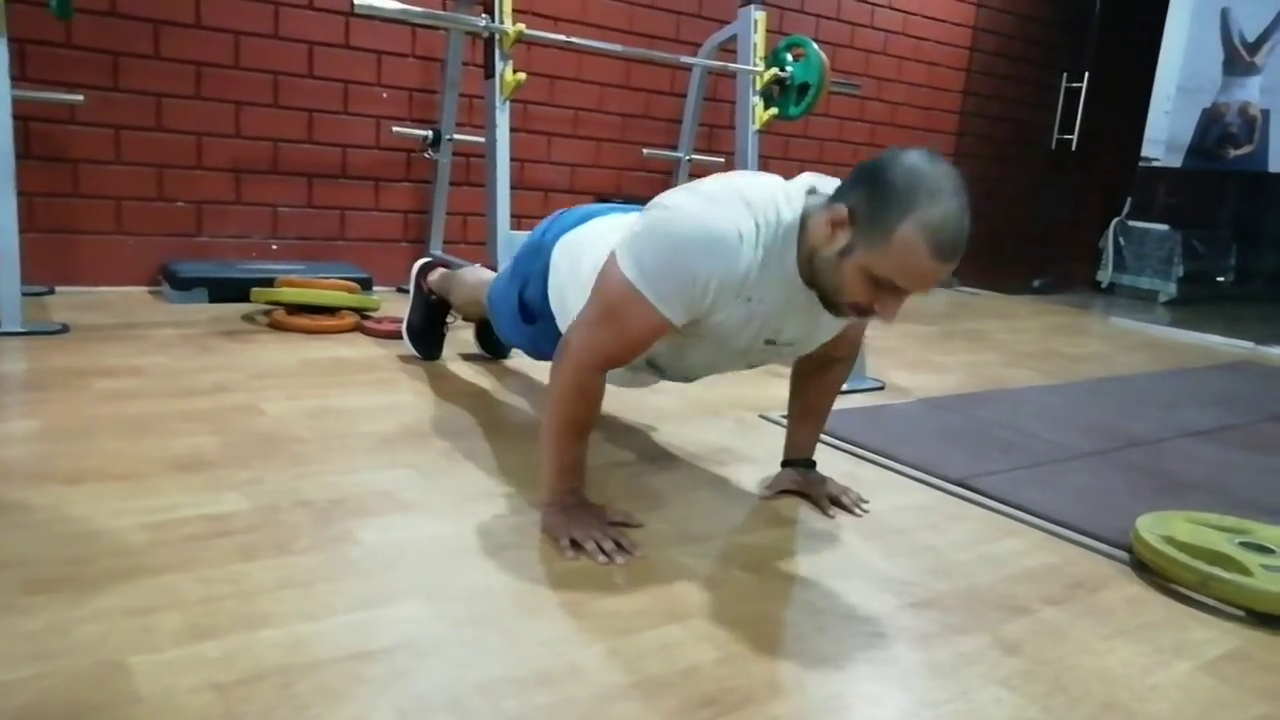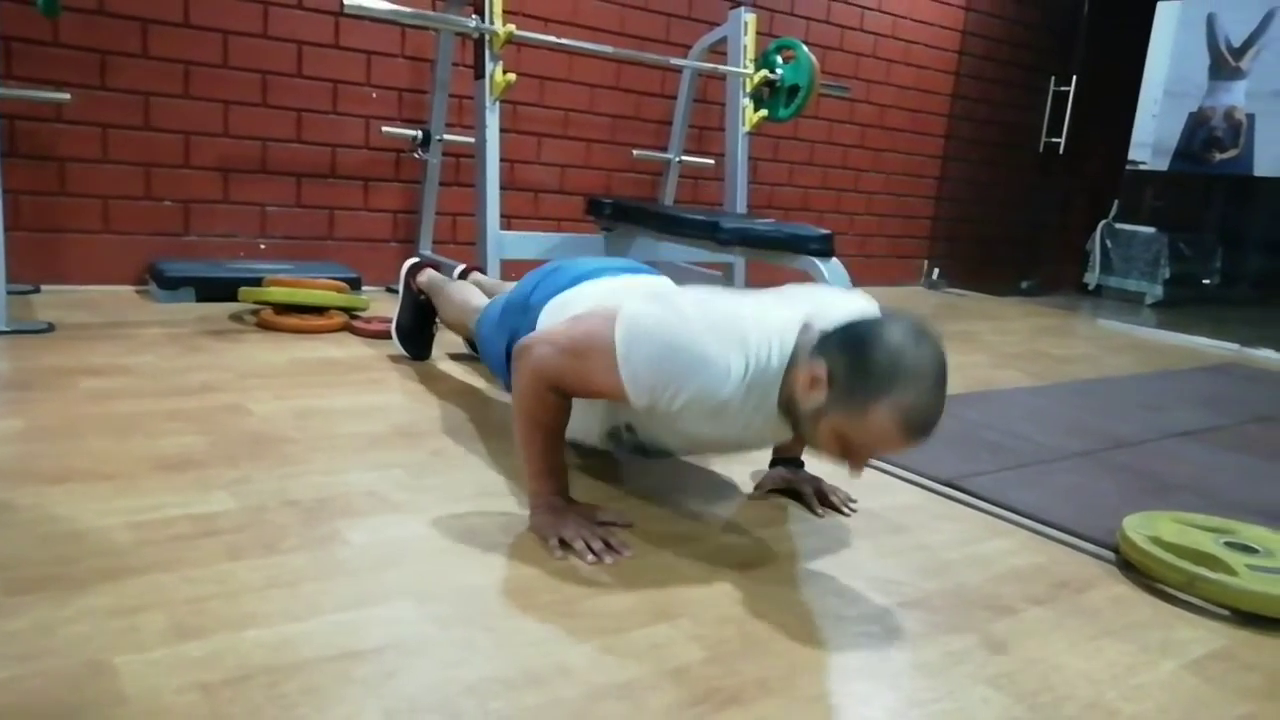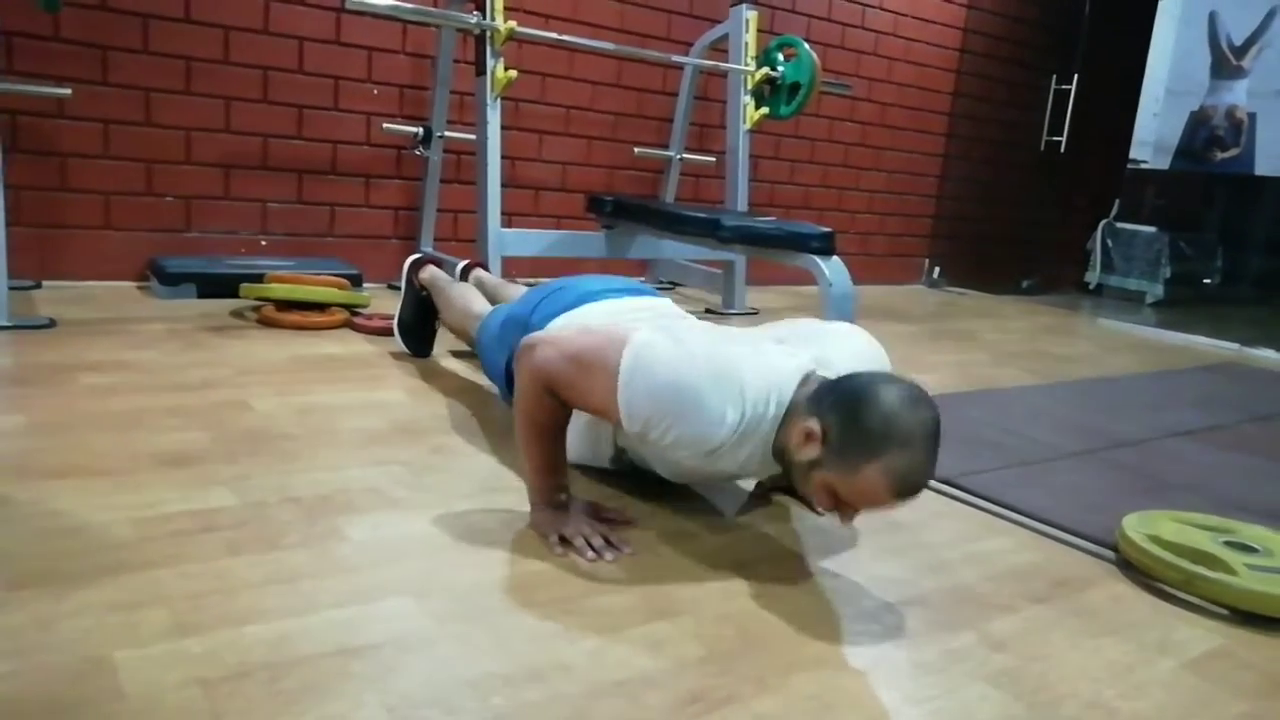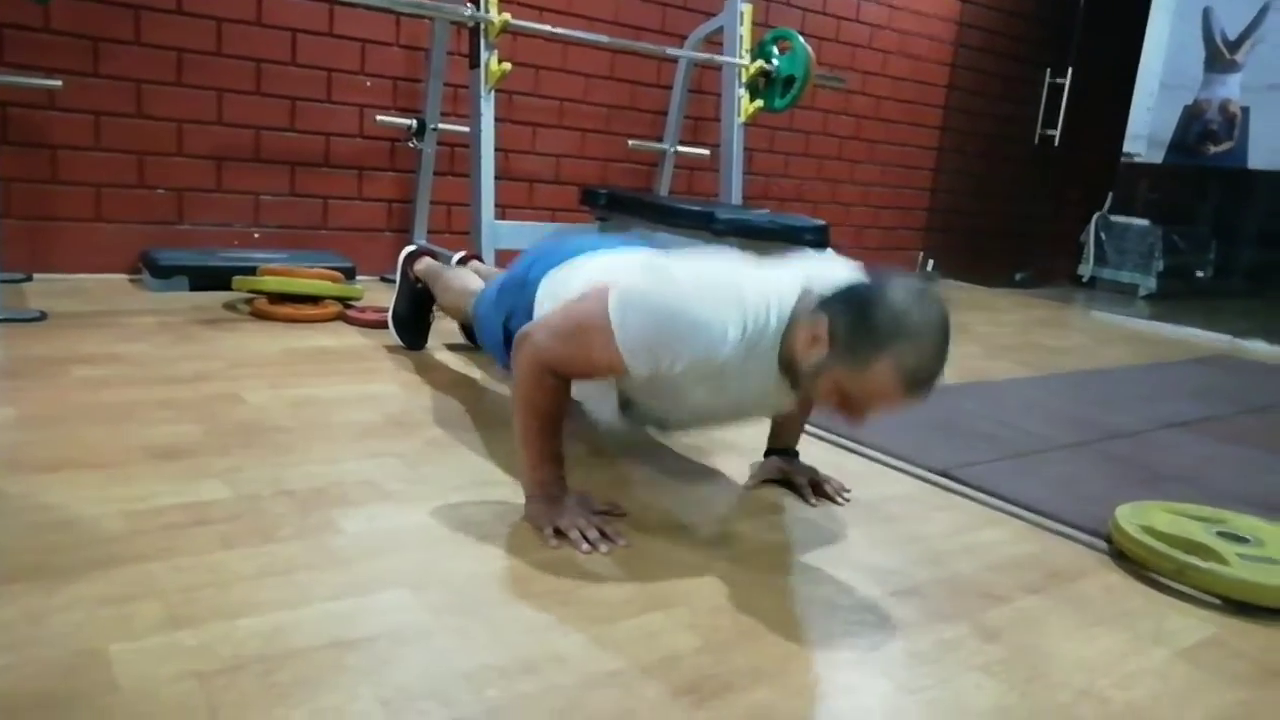
dt=0.3s
person 1, frame 1
left shoulder: (869, 256)
right shoulder: (713, 238)
left elbow: (831, 350)
right elbow: (582, 358)
left wrist: (799, 461)
right wrist: (563, 501)
left hip: (640, 255)
right hip: (569, 258)
right knee: (498, 304)
right ankle: (437, 282)
person 1, frame 2
left shoulder: (855, 326)
right shoulder: (703, 363)
right elbow: (537, 360)
left wrist: (787, 463)
right wrist: (548, 504)
left hip: (632, 294)
right hip: (555, 307)
right knee: (484, 325)
left ankle: (474, 279)
right ankle: (424, 284)
person 1, frame 3
left shoulder: (861, 363)
right shoulder: (709, 409)
right elbow: (539, 360)
left wrist: (784, 468)
right wrist: (549, 501)
left hip: (636, 310)
right hip: (556, 327)
right knee: (486, 327)
left ankle: (476, 274)
right ankle: (429, 277)
person 1, frame 4
left shoulder: (850, 307)
right shoulder: (707, 327)
right elbow: (537, 351)
left wrist: (782, 452)
right wrist: (544, 492)
left hip: (631, 270)
right hip: (556, 283)
right knee: (479, 306)
left ankle: (473, 266)
right ankle: (423, 270)
